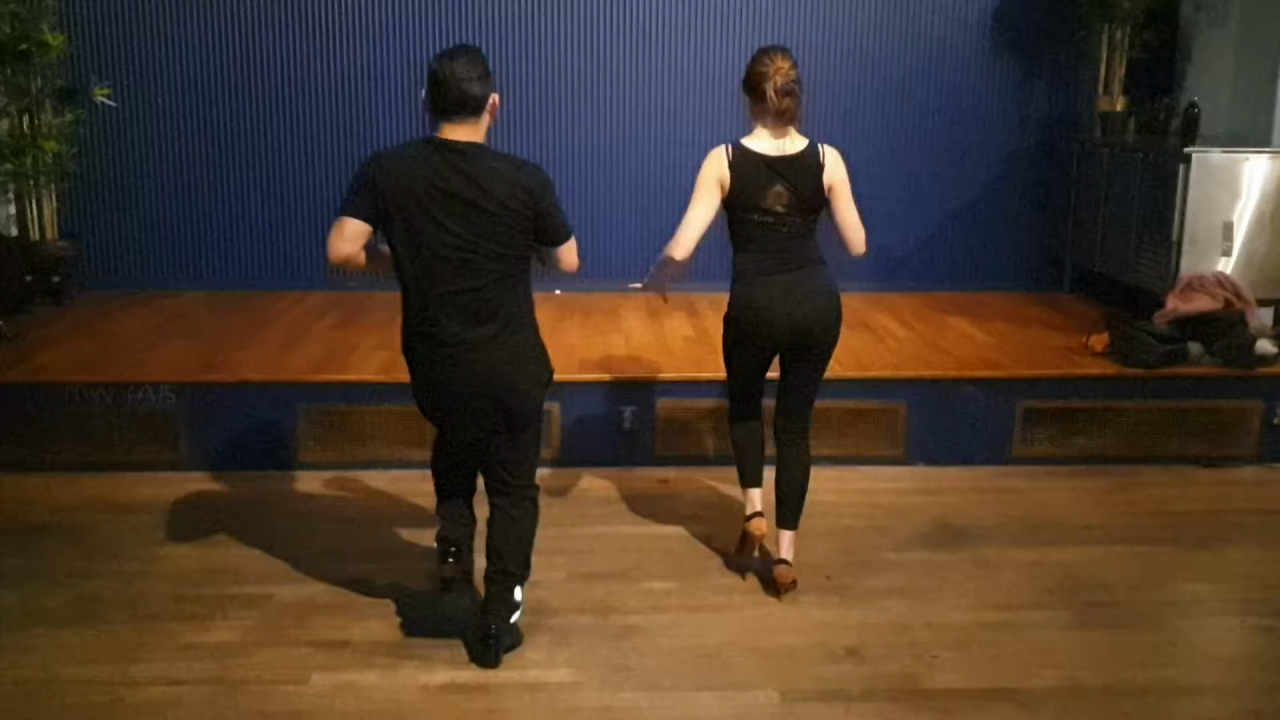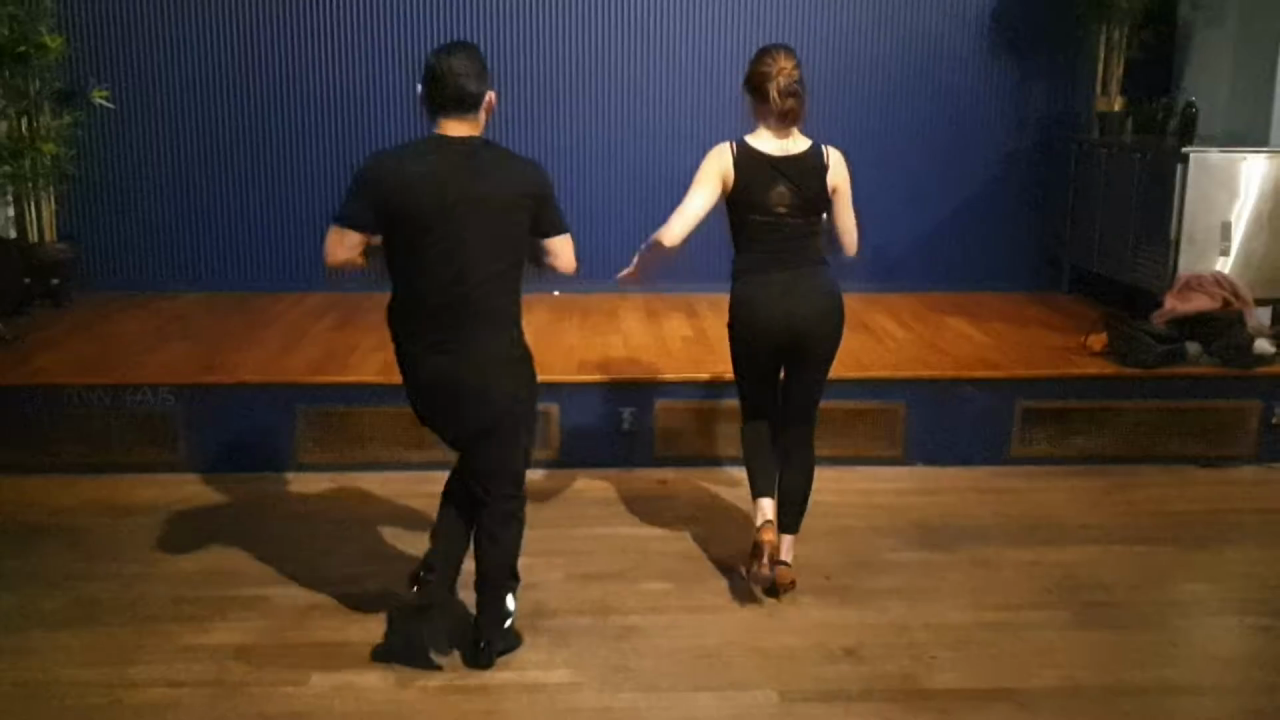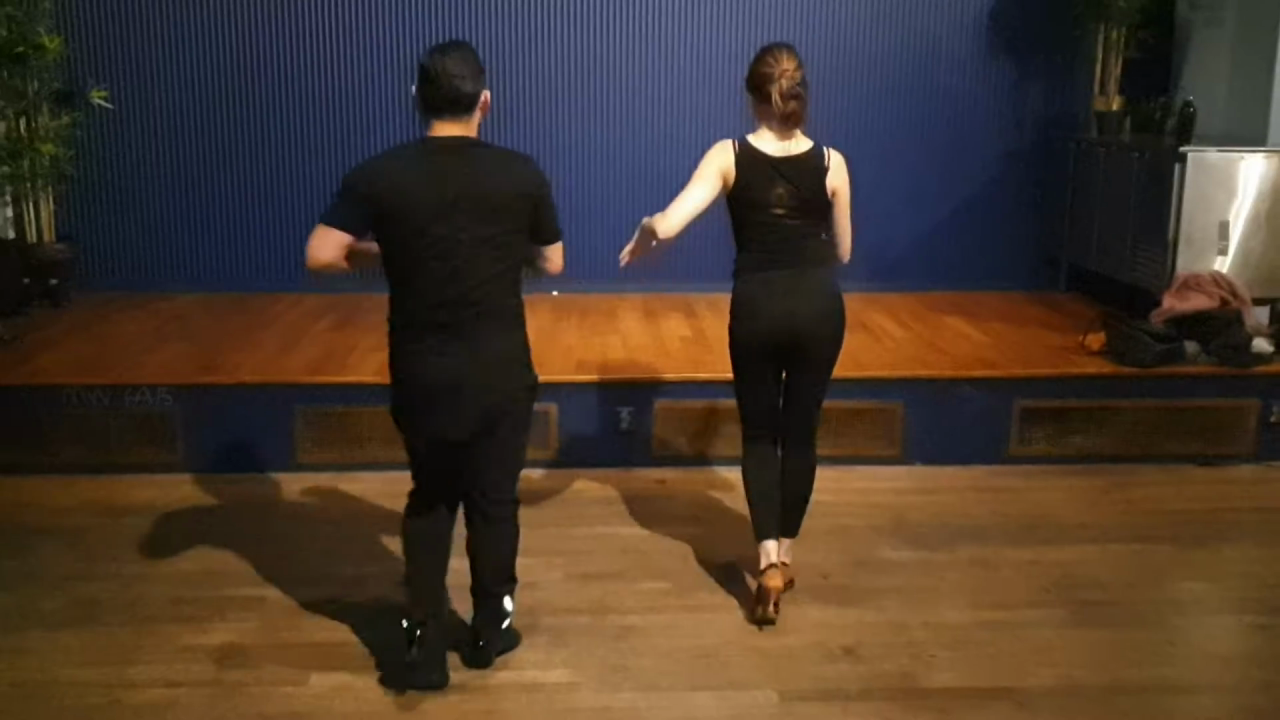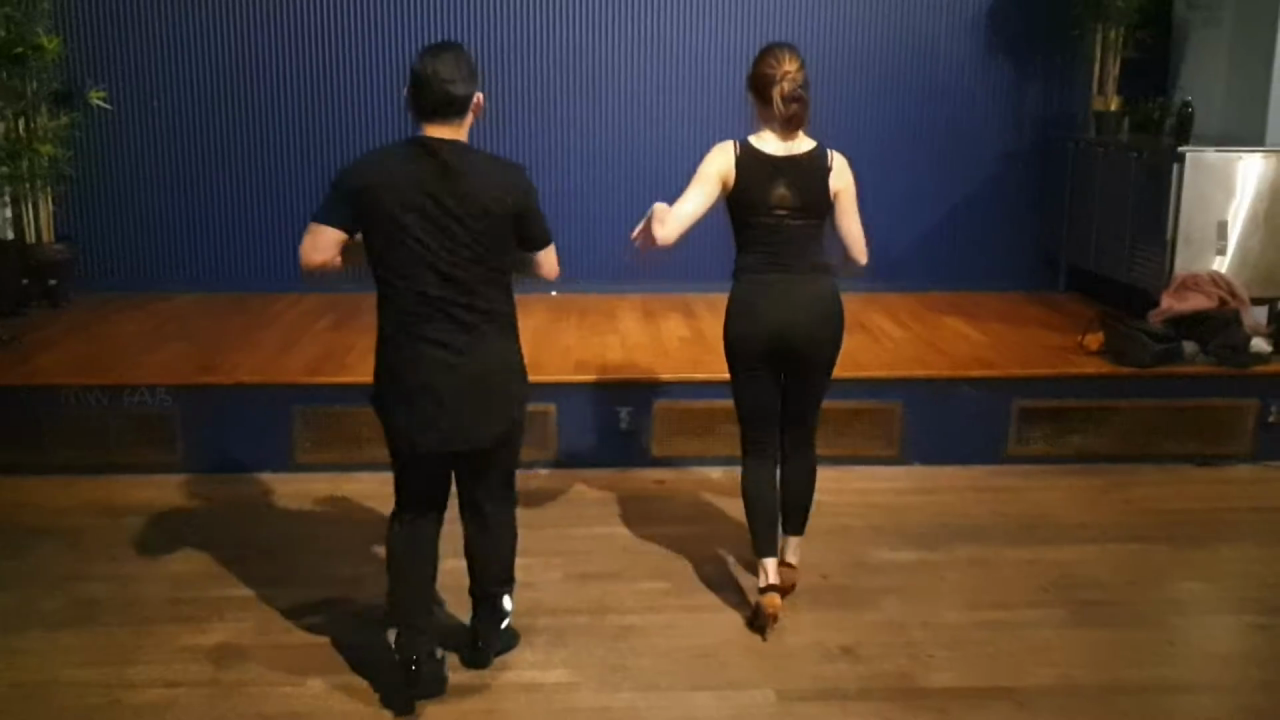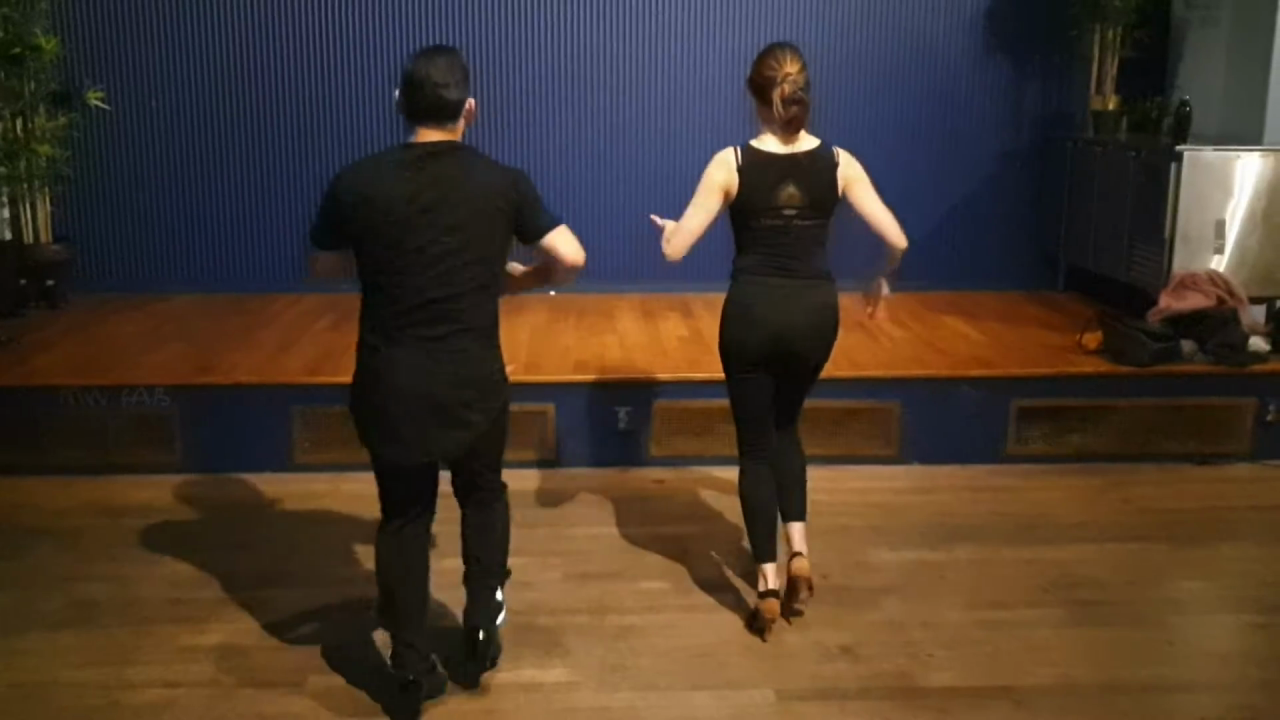
dt=0.1s
person 1, frame 1
left shoulder: (386, 169)
right shoulder: (525, 179)
left elbow: (341, 252)
right elbow: (568, 262)
left hip: (434, 366)
right hip: (511, 364)
left knee: (456, 446)
right knee: (512, 487)
left ankle: (451, 549)
right ankle: (497, 625)
person 1, frame 2
left shoulder: (385, 171)
right shoulder: (524, 176)
left elbow: (337, 255)
right elbow: (564, 262)
left hip: (425, 371)
right hip: (495, 369)
left knee: (473, 463)
right knee: (498, 496)
left ankle: (437, 573)
right ankle: (491, 631)
person 1, frame 3
left shoulder: (380, 175)
right shoulder: (520, 174)
left elbow: (320, 257)
right elbow: (552, 261)
left hip: (421, 375)
right hip: (498, 371)
left knee: (430, 501)
right knee: (492, 505)
left ankle: (424, 640)
right ankle: (490, 629)
person 1, frame 4
left shoulder: (367, 174)
right shoulder: (507, 181)
left elbow: (315, 256)
right elbow: (546, 268)
left hip: (406, 379)
right hip: (489, 379)
left knee: (415, 508)
right knee: (489, 506)
left ankle: (416, 656)
right ankle: (488, 630)
person 1, frame 5
left shoulder: (355, 182)
right shoulder: (499, 183)
left elbow: (326, 265)
right elbow: (570, 259)
right wrist: (522, 276)
left hip: (390, 386)
right hip: (472, 383)
left knee: (403, 520)
right knee: (483, 495)
left ankle: (412, 663)
right ankle: (484, 624)
person 2, frame 1
left shoulder: (724, 161)
right shoulder: (827, 161)
left elbow: (681, 249)
right elbow: (857, 245)
left wrist: (659, 274)
left hip: (755, 306)
right hip: (816, 303)
left knee: (744, 404)
right knee: (796, 420)
left ankle: (755, 512)
right ankle: (786, 560)
person 2, frame 2
left shoulder: (727, 157)
right shoulder: (828, 161)
left elbow: (671, 235)
right elbow: (849, 245)
left wrist: (641, 262)
left hip: (756, 305)
right hip: (818, 304)
left knee: (758, 416)
right knee: (797, 424)
left ankle: (765, 521)
right ankle: (784, 557)
person 2, frame 3
left shoulder: (726, 156)
right shoulder: (830, 163)
left elbow: (664, 227)
right elbow: (841, 252)
left wrist: (639, 244)
left hip: (756, 308)
right hip: (819, 306)
left knee: (758, 434)
right knee: (799, 433)
left ankle: (768, 562)
right ankle: (782, 555)
person 2, frame 4
left shoulder: (728, 158)
right shoulder: (833, 165)
left elbow: (666, 232)
right elbow: (859, 256)
left wrist: (651, 221)
left hip: (753, 311)
right hip: (816, 310)
left knee: (758, 444)
right knee: (799, 435)
left ankle: (768, 585)
right ankle: (788, 558)
person 2, frame 5
left shoulder: (729, 164)
right shoulder: (836, 163)
left elbow: (675, 247)
right elbow: (896, 242)
left wrist: (664, 229)
right wrist: (880, 282)
left hip: (751, 313)
right hip: (814, 312)
left knee: (755, 446)
right knee: (784, 431)
left ankle: (766, 589)
right ankle: (798, 550)
